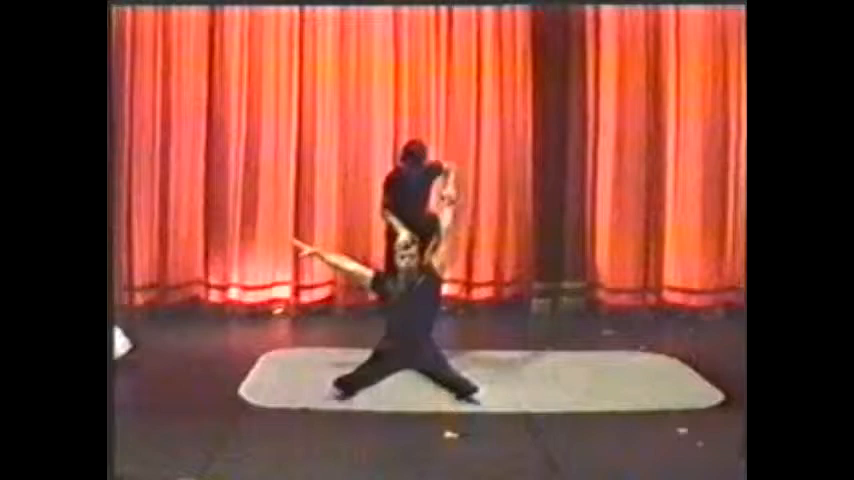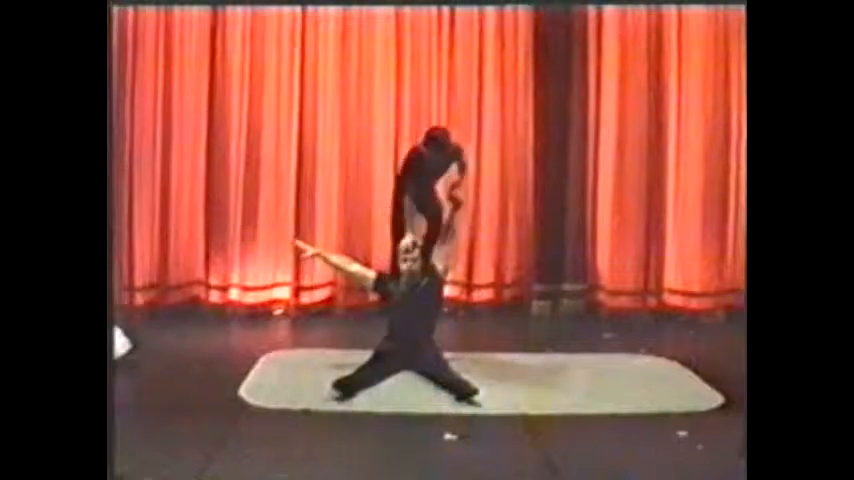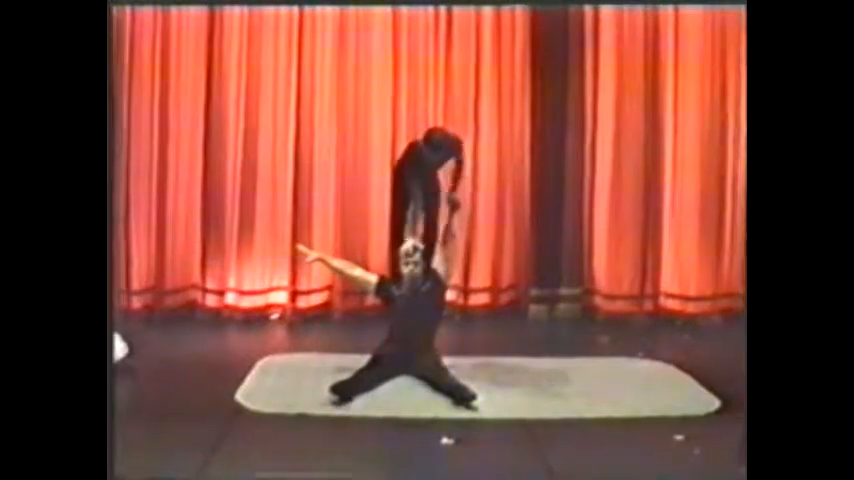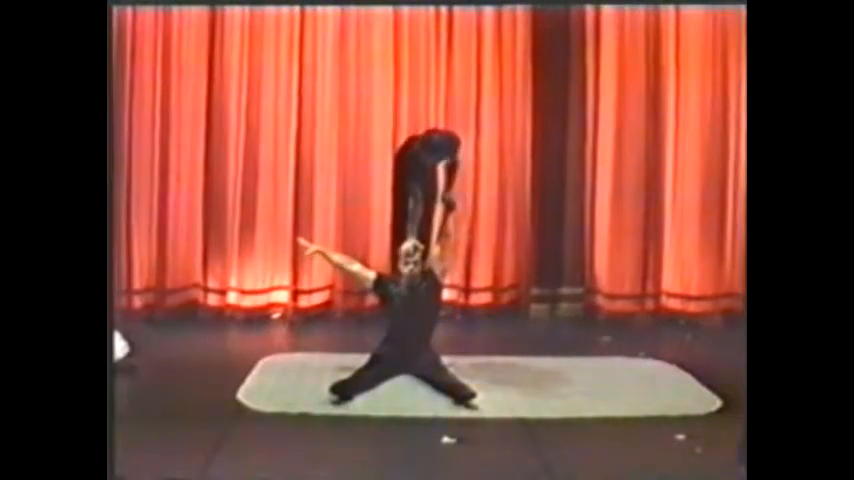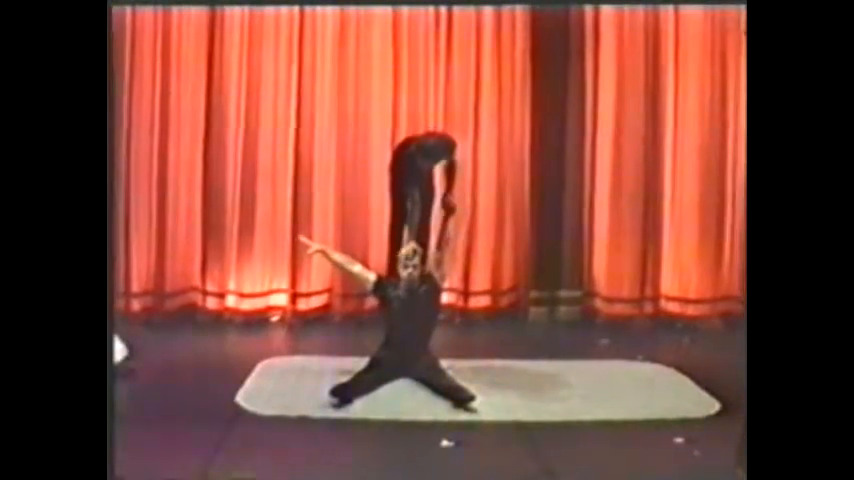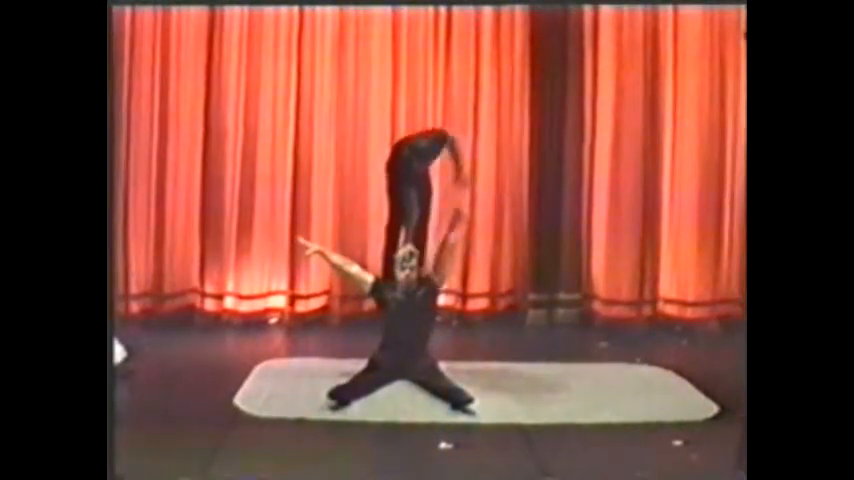
dt=0.4s
person 1, frame 1
left shoulder: (429, 278)
right shoulder: (388, 284)
left elbow: (441, 242)
right elbow: (349, 265)
left wrist: (448, 207)
right wrist: (317, 252)
left hip: (423, 349)
right hip: (392, 349)
left knee: (455, 382)
right knee: (357, 380)
left ankle: (465, 393)
right ankle: (346, 390)
person 1, frame 2
left shoulder: (433, 279)
right shoulder: (390, 283)
left elbow: (444, 247)
right elbow: (353, 268)
right wrist: (320, 253)
left hip: (424, 351)
right hip: (393, 350)
right knee: (364, 378)
left ankle: (466, 395)
person 1, frame 3
left shoulder: (434, 284)
right shoulder: (393, 288)
left elbow: (446, 248)
right elbow: (355, 272)
left wrist: (451, 214)
right wrist: (321, 257)
left hip: (424, 356)
right hip: (392, 354)
left knee: (453, 389)
right knee: (359, 383)
left ankle: (464, 400)
right ankle: (342, 396)
person 1, frame 4
left shoulder: (431, 283)
right shoulder: (389, 286)
left elbow: (441, 245)
right elbow: (353, 267)
right wrist: (321, 250)
left hip: (422, 355)
right hip: (390, 354)
left knee: (455, 389)
right knee: (357, 383)
left ankle: (463, 398)
right ankle: (343, 395)
person 1, frame 5
left shoulder: (430, 287)
right shoulder: (388, 289)
left elbow: (441, 251)
right elbow: (354, 267)
left wrist: (447, 216)
right wrist: (323, 250)
left hip: (421, 360)
right hip: (389, 359)
left knee: (459, 395)
right knee: (352, 389)
left ankle: (462, 402)
right ankle: (343, 398)
person 1, frame 6
left shoulder: (428, 290)
right shoulder: (385, 290)
left elbow: (444, 256)
right elbow: (351, 268)
left wrist: (454, 226)
right wrist: (321, 250)
left hip: (420, 363)
right hip: (387, 361)
left knee: (457, 396)
right knee: (350, 391)
left ankle: (461, 405)
right ankle: (340, 400)
person 2, frame 1
left shoulder: (431, 170)
right shoulder: (394, 178)
left elbow: (449, 169)
right elbow: (385, 209)
left wrist: (448, 188)
left hip: (420, 222)
person 2, frame 2
left shoulder: (454, 151)
right shoulder: (414, 157)
left elbow: (462, 166)
right elbow: (408, 196)
left wrist: (456, 186)
right wrist: (409, 232)
left hip: (427, 192)
right hip: (408, 190)
left knee: (437, 225)
right knee: (401, 235)
person 2, frame 3
left shoulder: (454, 144)
right shoulder: (415, 154)
left elbow: (459, 163)
right elbow: (415, 199)
left wrist: (453, 191)
left hip: (428, 176)
right hip: (407, 177)
left knee: (431, 225)
right knee: (400, 225)
right ankle: (398, 275)
person 2, frame 4
left shoulder: (451, 142)
right shoulder: (412, 154)
left elbow: (452, 162)
left wrist: (447, 190)
left hip: (426, 171)
right hip: (409, 168)
person 2, frame 5
left shoulder: (446, 145)
right shoulder: (407, 156)
left elbow: (451, 164)
left wrist: (448, 194)
left hip: (423, 174)
right hip: (404, 172)
left knee: (423, 220)
right knee: (400, 217)
right ankle: (393, 273)
person 2, frame 6
left shoulder: (437, 140)
right shoulder: (400, 161)
left elbow: (451, 141)
right elbow: (408, 211)
left wrist: (459, 170)
left hip: (416, 173)
right hip: (403, 175)
left knee: (422, 217)
right knee: (398, 217)
right ankle: (389, 276)
